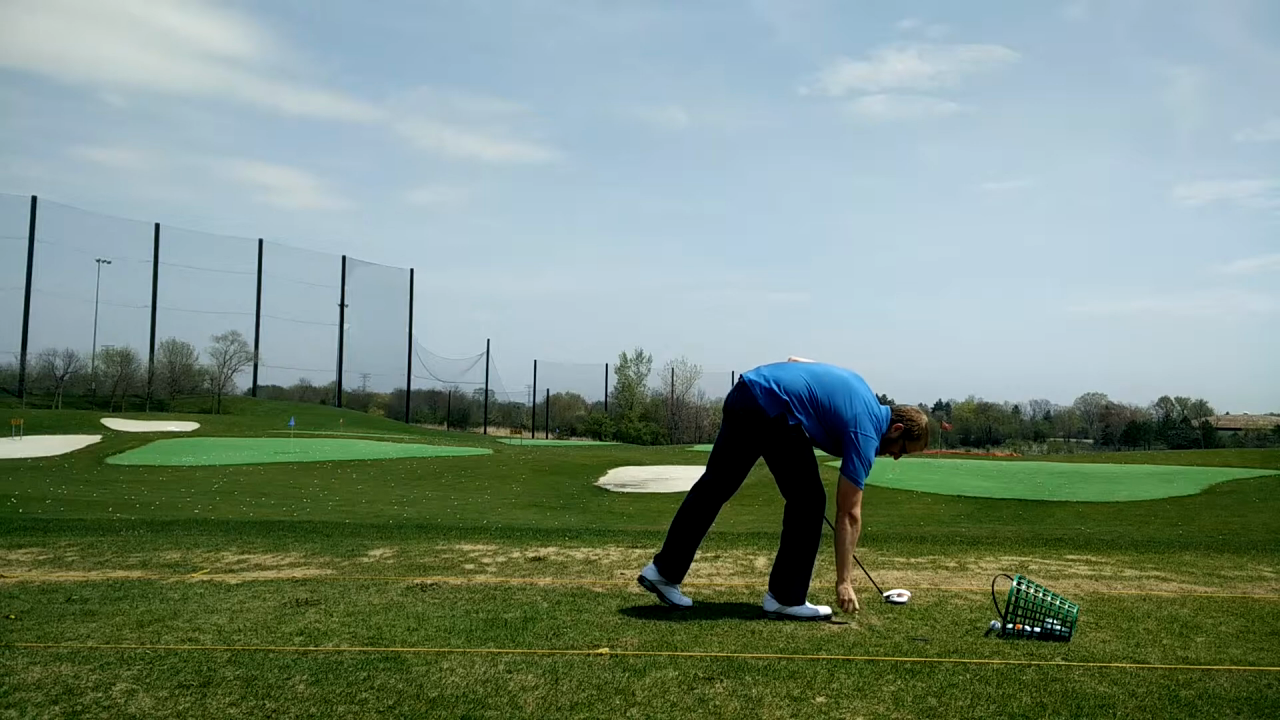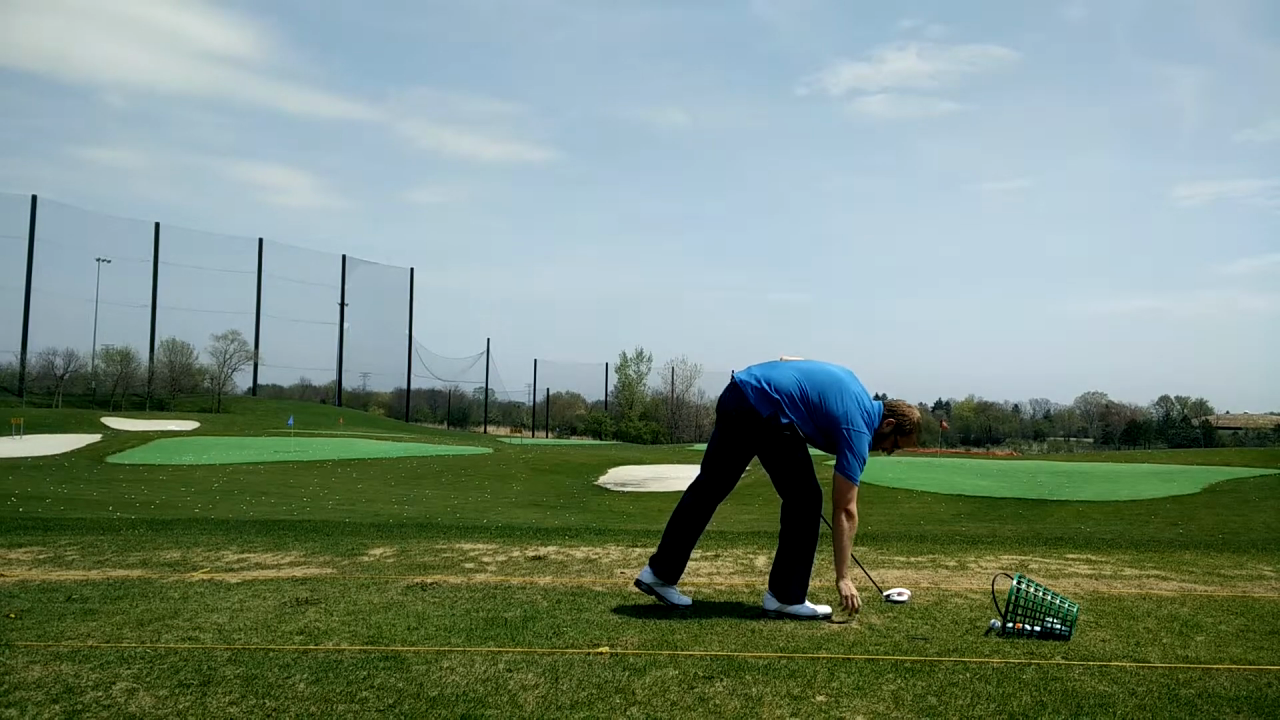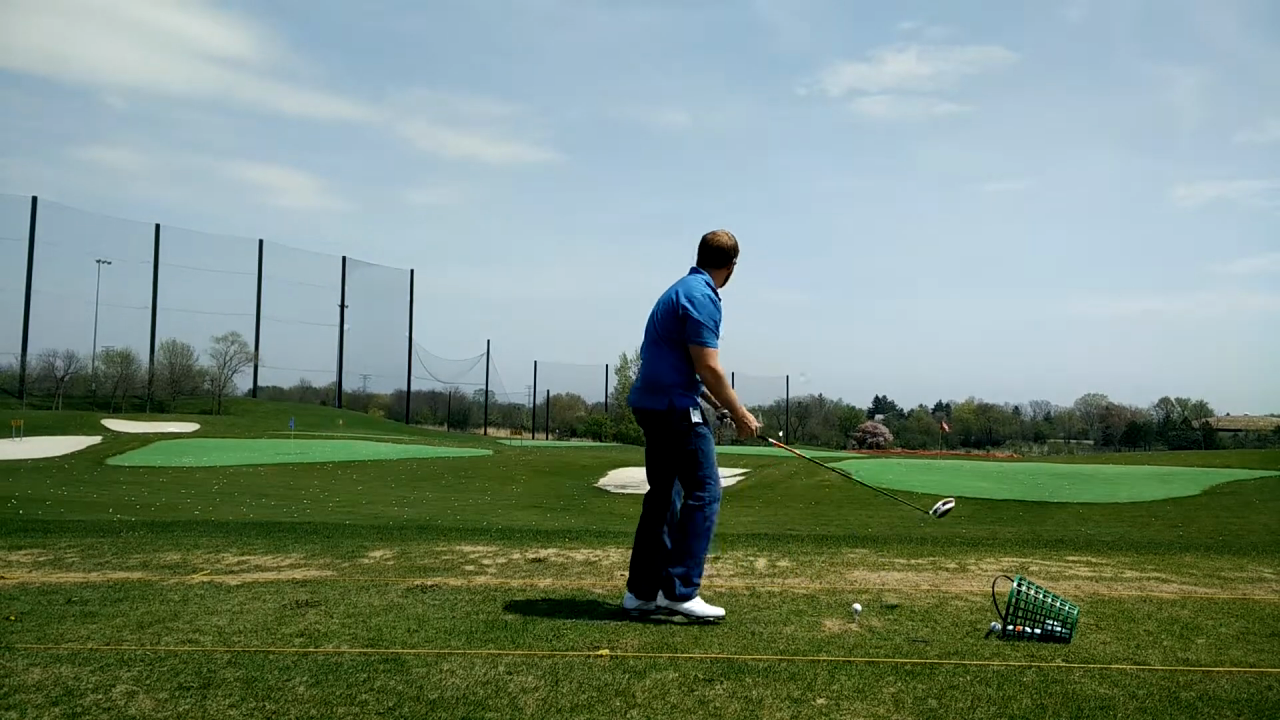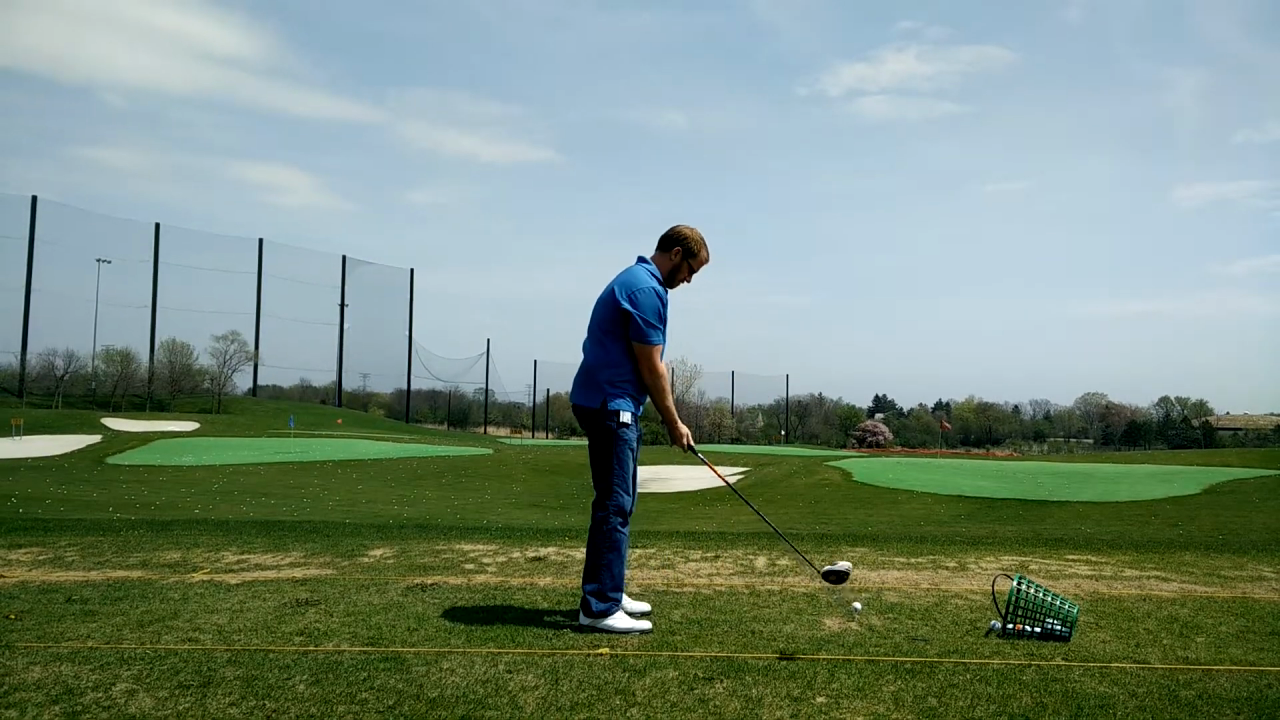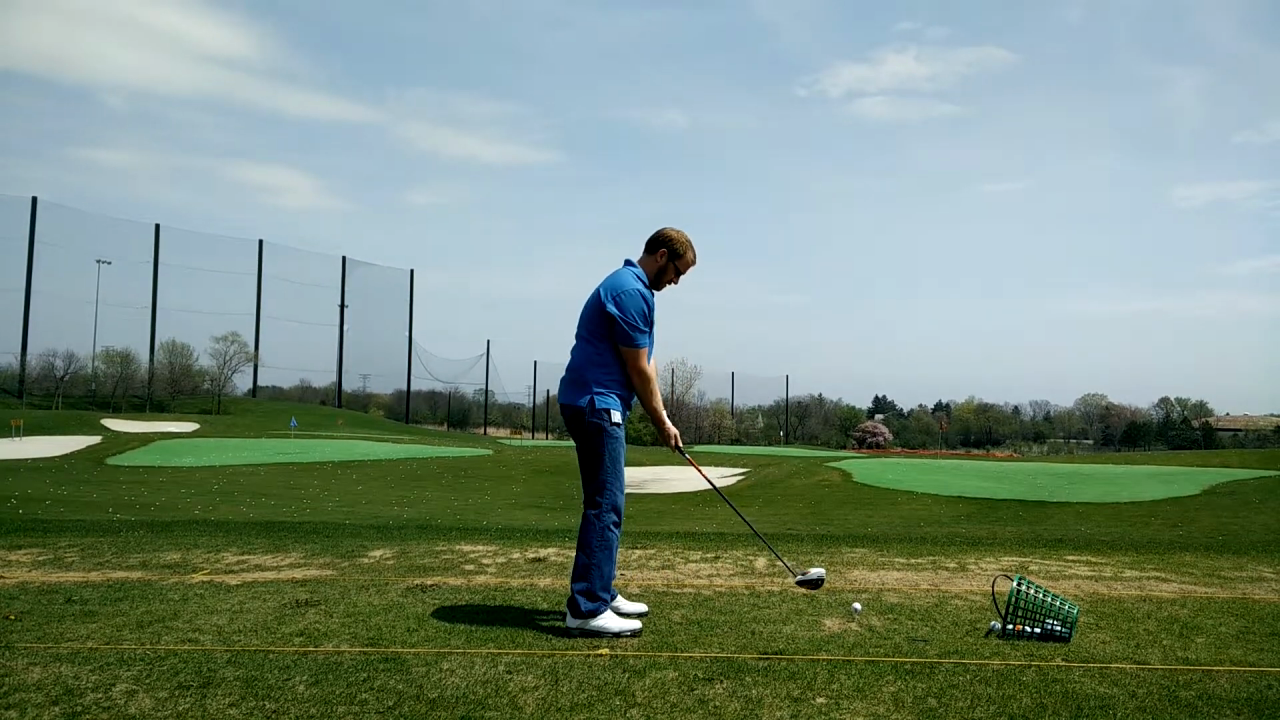
dt=1s
person 1, frame 1
left shoulder: (863, 395)
right shoulder: (865, 432)
left elbow: (794, 361)
right elbow: (849, 514)
right wrist: (843, 581)
left hip: (745, 395)
right hip: (773, 412)
left knee: (713, 487)
right knee: (808, 503)
left ankle: (664, 570)
right ankle: (786, 598)
person 1, frame 2
left shoulder: (851, 385)
right shoulder: (858, 428)
left elbow: (786, 361)
right elbow: (845, 510)
right wrist: (843, 577)
left hip: (737, 395)
right hip: (767, 413)
left knee: (708, 488)
right knee: (805, 500)
left ankle: (660, 572)
right ankle: (786, 596)
person 1, frame 3
left shoulder: (684, 289)
right shoulder: (702, 297)
right elbow: (708, 368)
left wrist: (720, 406)
right wrist: (740, 414)
left hip: (651, 404)
right hip: (674, 407)
left knee: (663, 497)
right knee: (703, 493)
left ankle: (643, 590)
right ankle: (680, 591)
person 1, frame 4
left shoulder: (636, 280)
right shoulder: (646, 288)
left elbow: (649, 365)
right elbow: (651, 368)
left wrist: (672, 419)
right wrist: (673, 422)
left hip: (610, 403)
right hip: (609, 405)
left knee: (620, 501)
right knee: (614, 504)
left ankle: (606, 591)
right ankle: (598, 607)
person 1, frame 5
left shoulder: (626, 284)
right shoulder: (632, 291)
left elbow: (642, 366)
right elbow: (638, 370)
left wrist: (662, 417)
right wrist: (661, 422)
left hip: (598, 404)
right hip: (596, 405)
left knee: (609, 500)
right knee: (605, 503)
left ankle: (600, 592)
right ankle: (586, 606)
